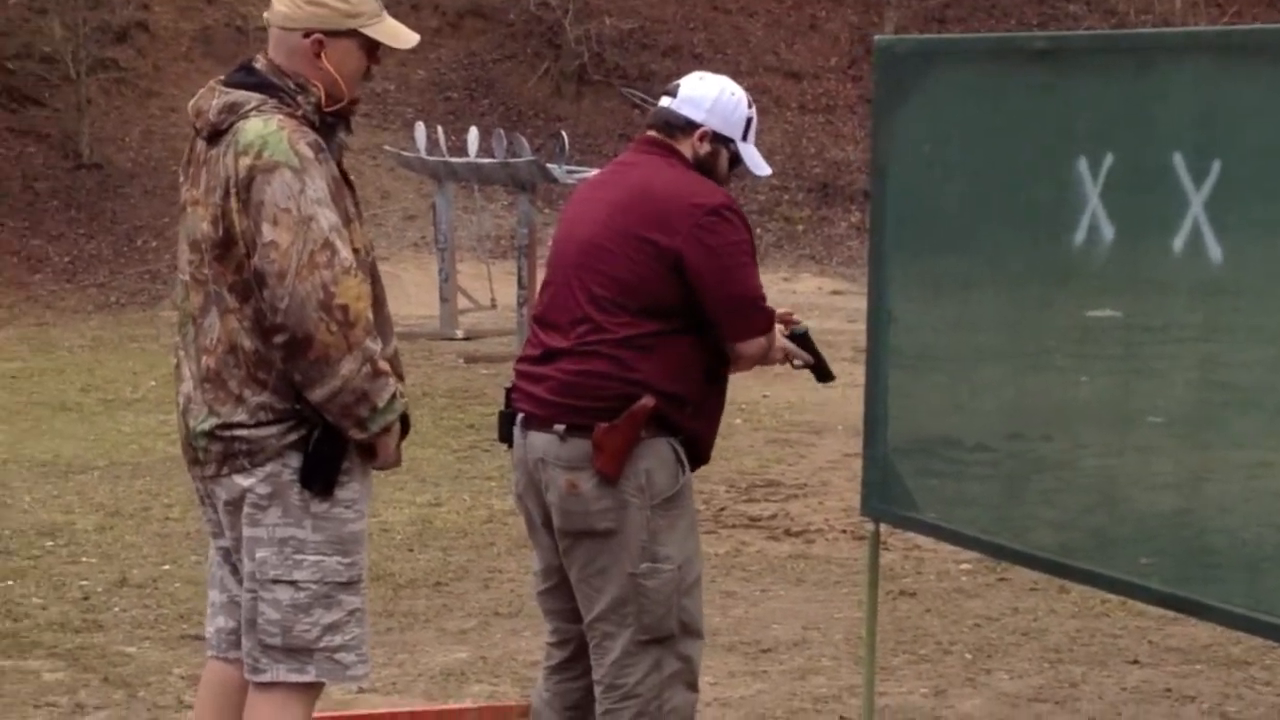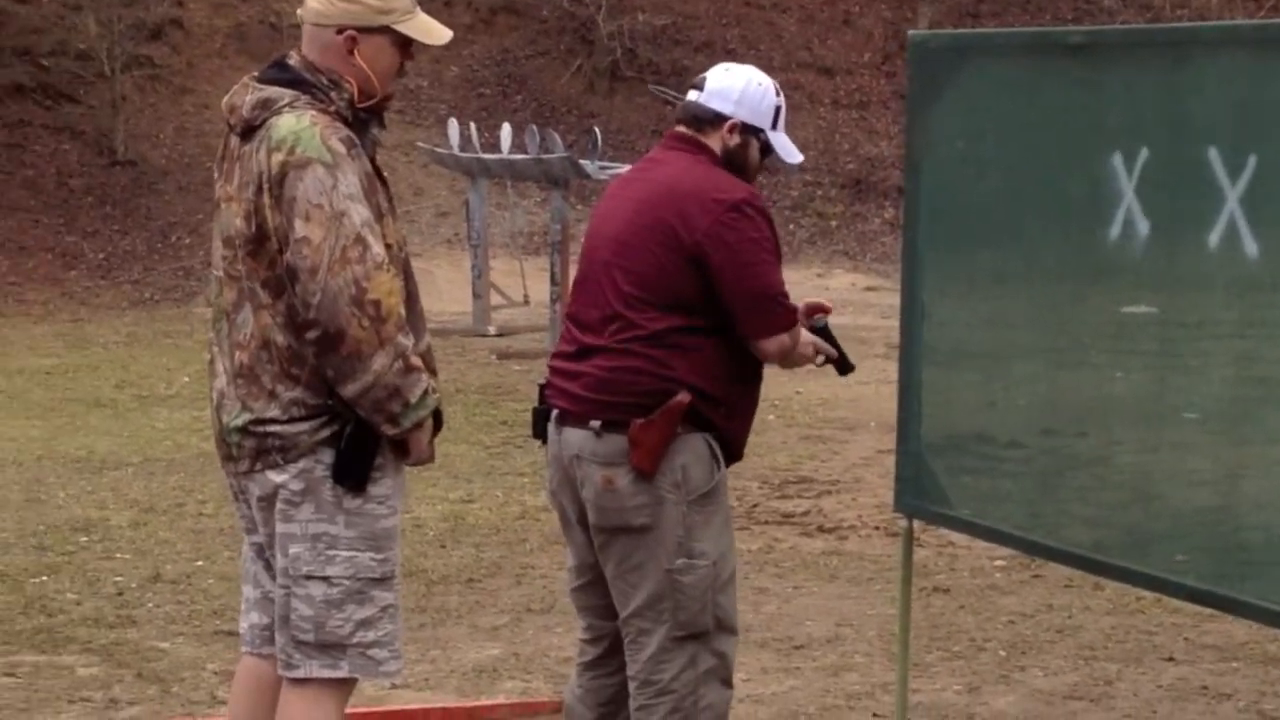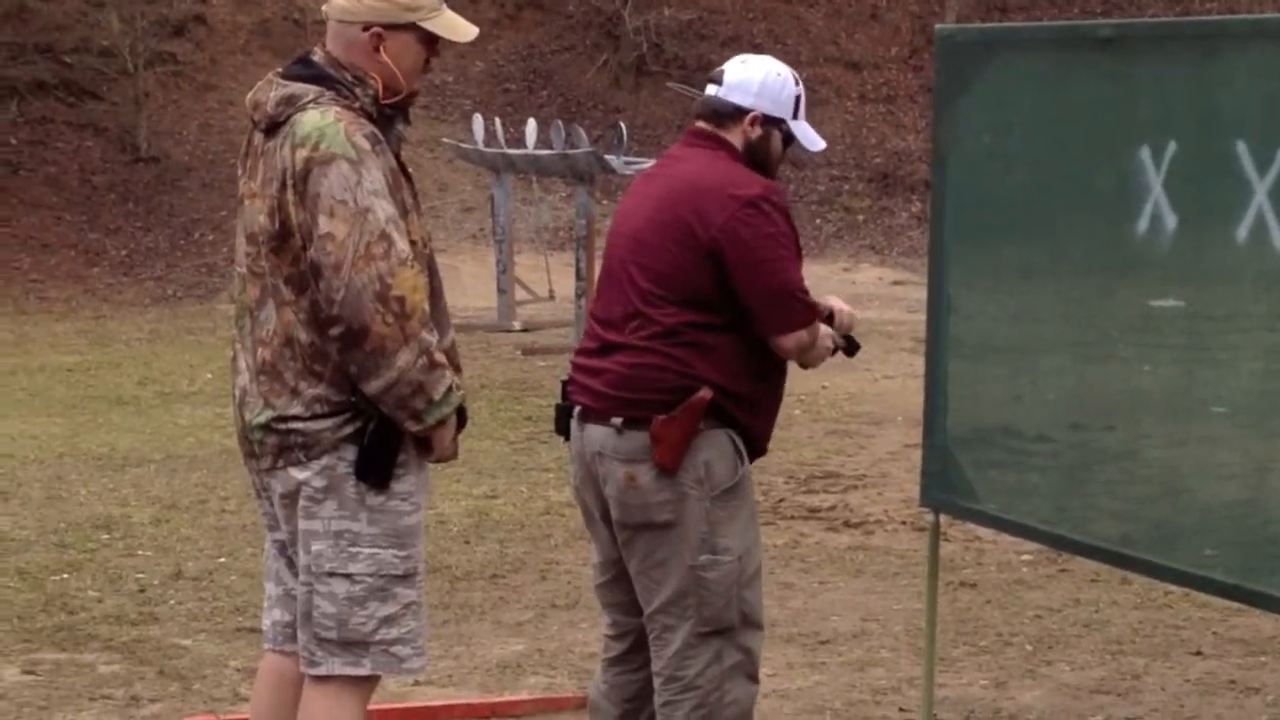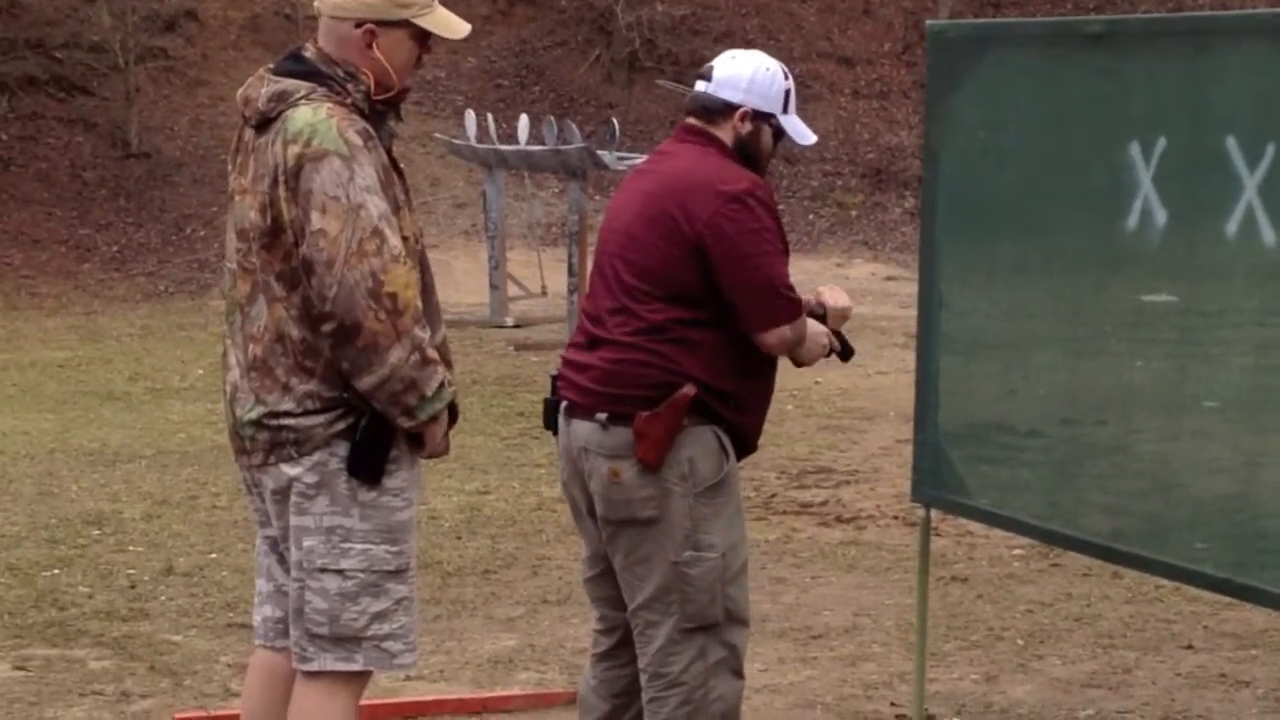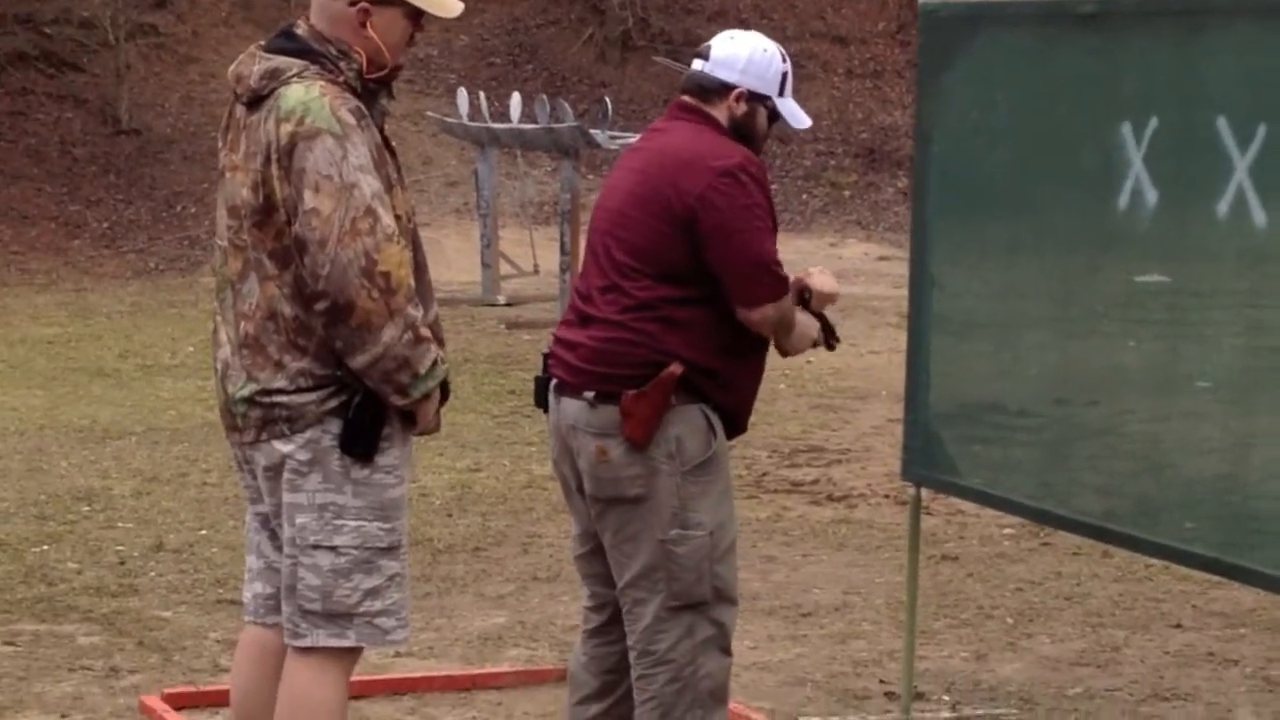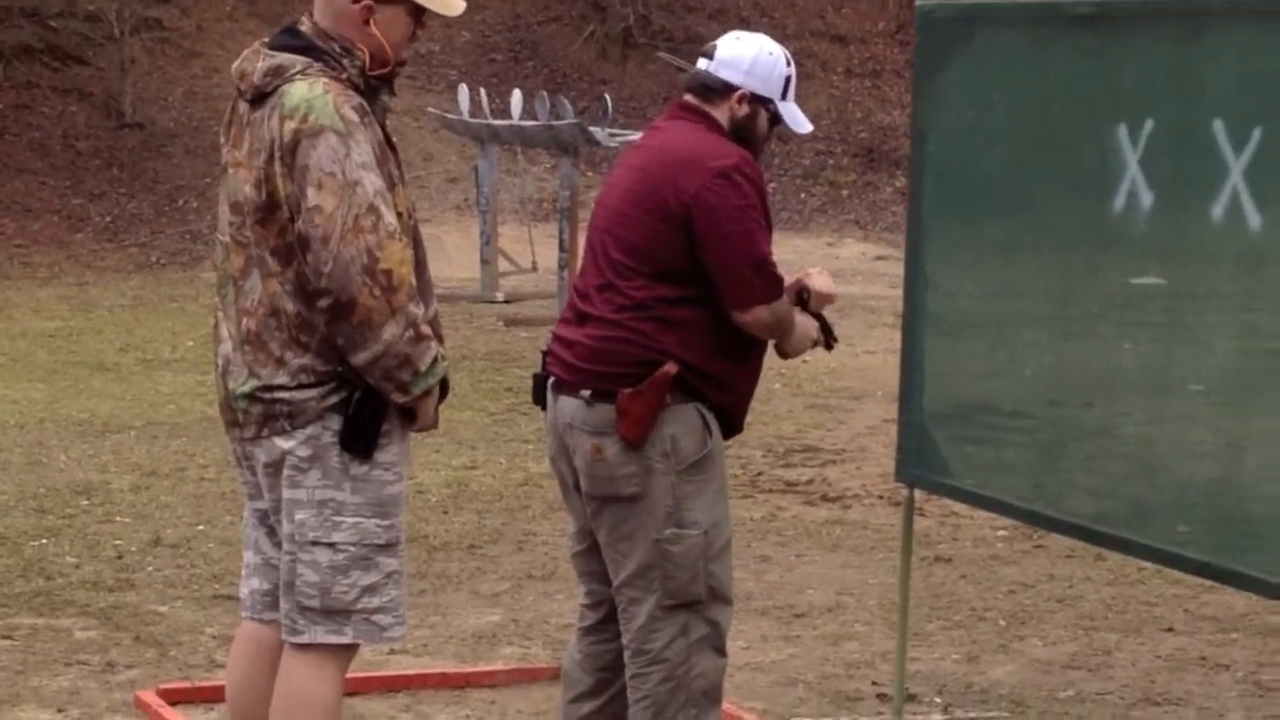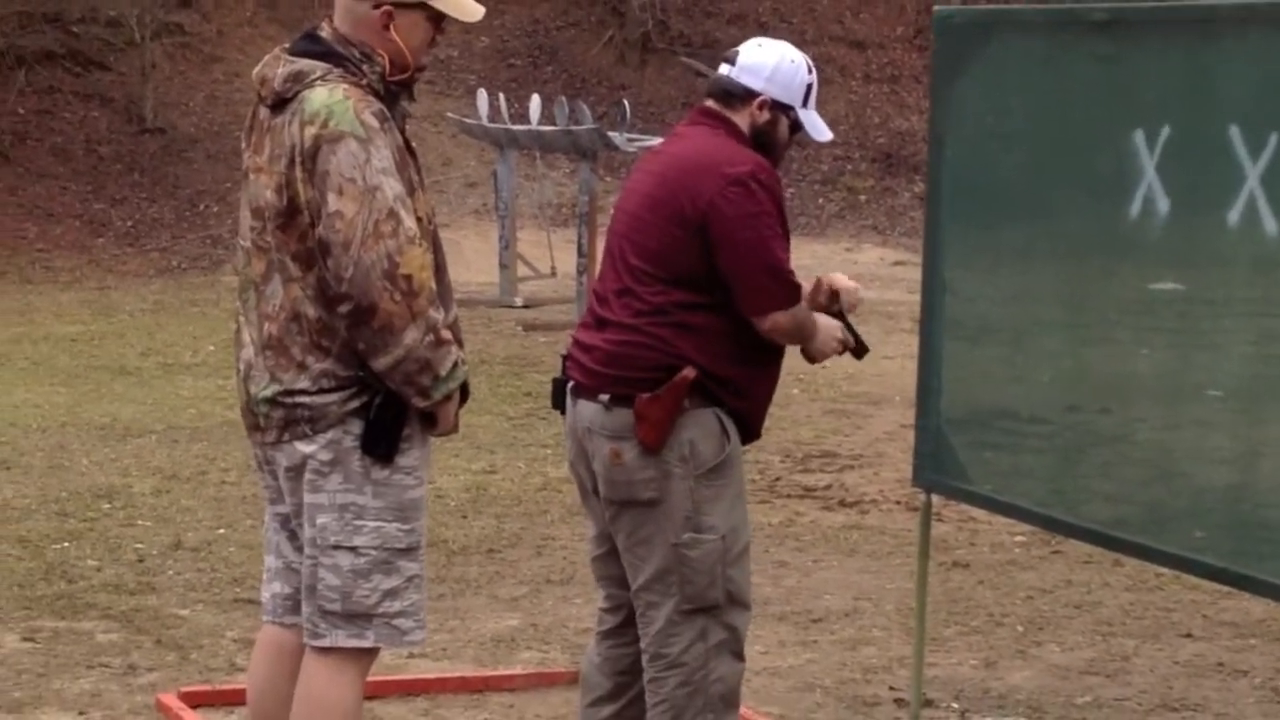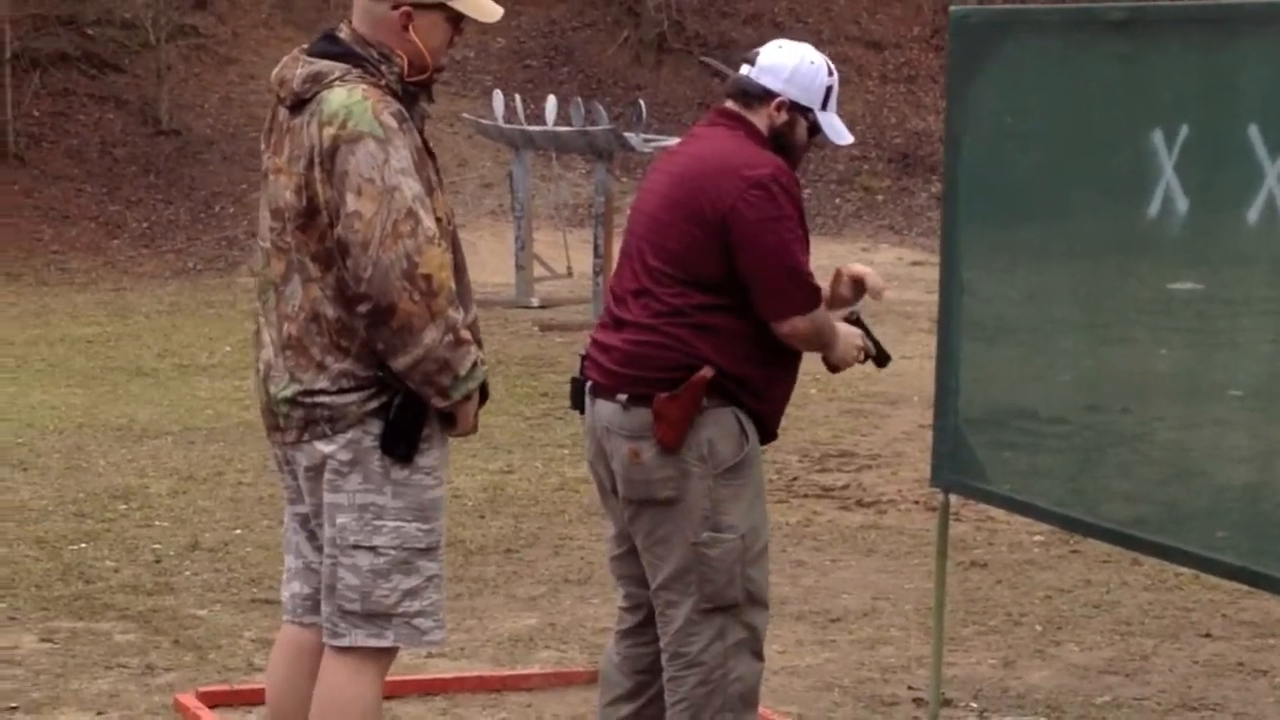
dt=0.2s
person 1, frame 1
left shoulder: (226, 132)
right shoulder: (280, 146)
right elbow: (316, 308)
right wrist: (378, 414)
left hip: (231, 427)
right hip: (290, 444)
left knee: (237, 647)
person 1, frame 2
left shoulder: (260, 128)
right shoulder: (313, 142)
right elbow: (348, 304)
right wrist: (411, 410)
left hip: (266, 424)
right hip: (324, 439)
left knee: (271, 642)
right knee: (322, 661)
person 1, frame 3
left shoulder: (284, 123)
right shoulder: (338, 138)
right elbow: (372, 300)
right wrist: (435, 406)
left hip: (288, 420)
right hip: (349, 437)
left knee: (294, 639)
right knee: (344, 658)
person 1, frame 4
left shoulder: (274, 119)
right shoulder: (330, 133)
right elbow: (364, 297)
right wrist: (426, 401)
left hip: (277, 418)
right hip: (339, 433)
left knee: (284, 635)
right knee: (336, 655)
person 1, frame 5
left shoulder: (265, 96)
right shoulder: (323, 113)
right elbow: (358, 276)
right wrist: (419, 380)
left hip: (270, 393)
right hip: (331, 411)
left knee: (274, 613)
right knee: (326, 633)
person 1, frame 6
left shoulder: (266, 94)
right shoulder: (325, 110)
right elbow: (359, 272)
right wrist: (419, 376)
left hip: (267, 389)
right hip: (331, 406)
left knee: (270, 610)
right knee: (323, 629)
person 1, frame 7
left shoulder: (287, 99)
right shoulder: (345, 116)
right elbow: (379, 276)
right wrist: (439, 380)
left hip: (289, 394)
right hip: (353, 412)
left knee: (292, 614)
right knee: (344, 633)
person 1, frame 8
left shoulder: (307, 101)
right shoulder: (364, 117)
right elbow: (398, 277)
right wrist: (458, 380)
left hip: (308, 393)
right hip: (372, 410)
left knee: (311, 613)
right knee: (362, 633)
person 2, frame 1
left shoulder: (599, 189)
right shoulder: (699, 204)
right elbow: (749, 343)
left wrist: (756, 332)
right wrist: (775, 345)
left hip: (542, 437)
left knee: (575, 643)
right knee: (646, 653)
person 2, frame 2
left shoulder: (632, 185)
right shoulder: (724, 200)
right elbow: (770, 341)
left wrist: (784, 321)
right wrist: (800, 343)
left hip: (576, 433)
left knee: (608, 639)
right knee: (680, 648)
person 2, frame 3
left shoulder: (658, 180)
right shoulder: (743, 195)
right elbow: (790, 336)
left wrist: (806, 313)
right wrist: (819, 337)
left hip: (601, 430)
left knee: (633, 636)
right knee: (705, 644)
person 2, frame 4
left shoulder: (652, 175)
right shoulder: (730, 190)
right elbow: (774, 331)
left wrist: (804, 304)
right wrist: (810, 336)
left hip: (591, 427)
right hip: (660, 444)
left knee: (624, 633)
right knee: (693, 641)
person 2, frame 5
left shoulder: (649, 151)
right shoulder: (723, 166)
right elbow: (759, 307)
left wrist: (792, 287)
right wrist: (796, 326)
left hip: (583, 406)
right hip: (648, 423)
left knee: (614, 610)
right knee: (682, 620)
person 2, frame 6
left shoulder: (653, 149)
right shoulder: (720, 166)
right elbow: (753, 308)
left wrist: (789, 291)
right wrist: (794, 325)
left hip: (582, 405)
right hip: (646, 422)
left knee: (610, 608)
right knee: (676, 617)
person 2, frame 7
left shoulder: (674, 155)
right shoulder: (738, 172)
right elbow: (772, 314)
left wrist: (808, 296)
right wrist: (815, 330)
left hip: (602, 409)
right hip: (665, 426)
left knee: (629, 613)
right knee: (696, 620)
person 2, frame 8
left shoulder: (690, 155)
right shoulder: (756, 175)
right elbow: (790, 319)
left wrist: (828, 295)
right wrist: (835, 338)
left hip: (619, 410)
right hip: (683, 426)
left knee: (647, 611)
right knee: (715, 618)
